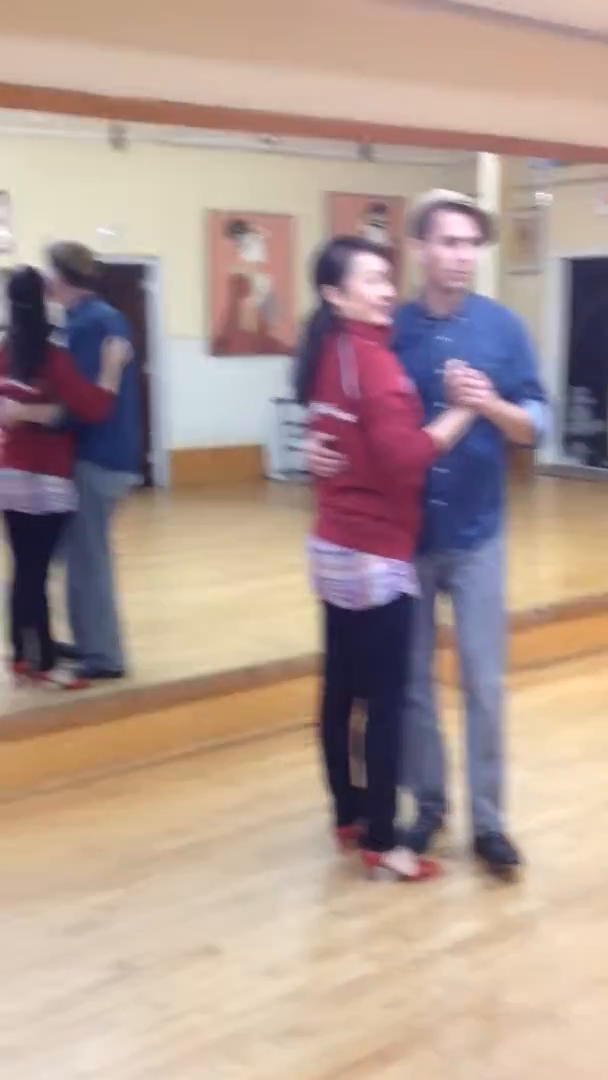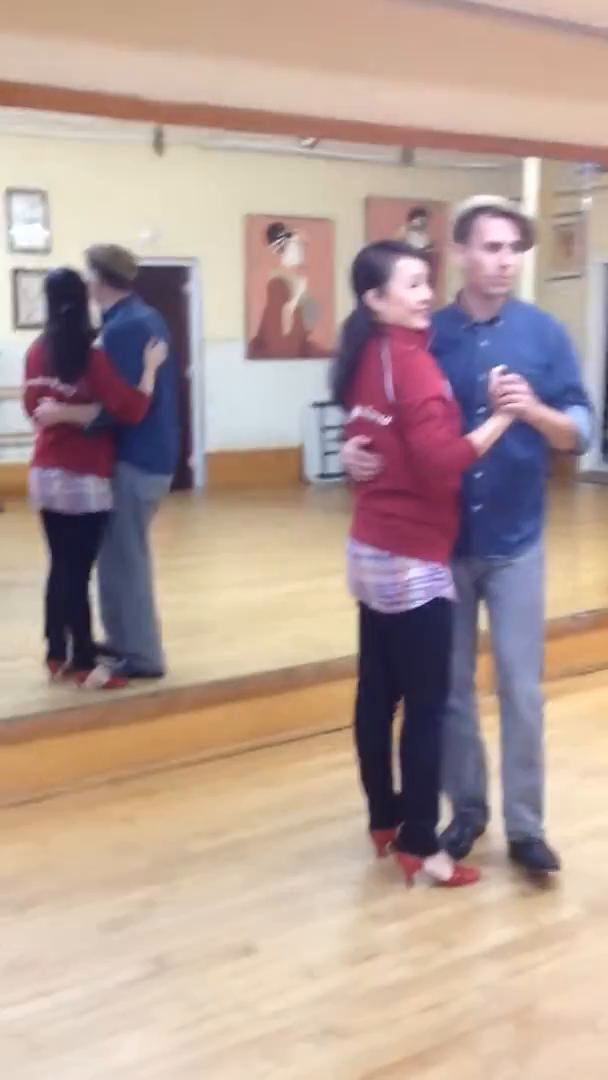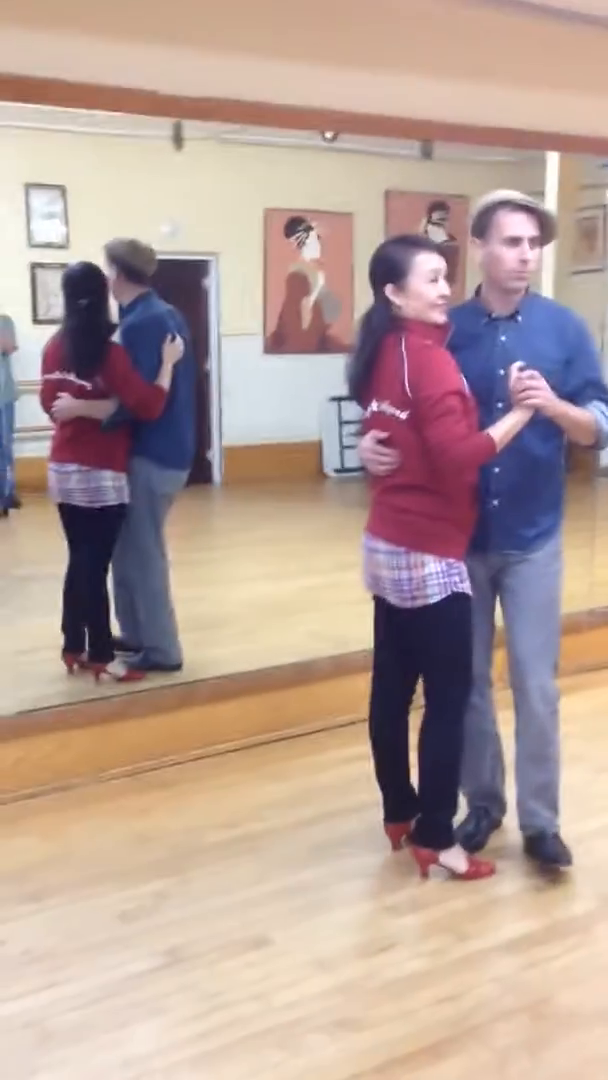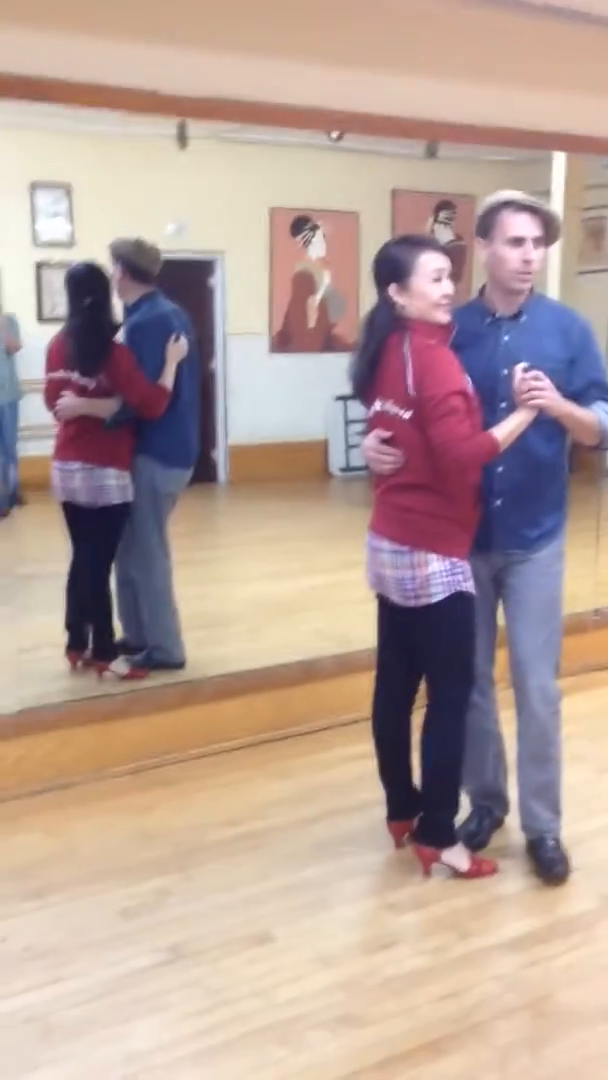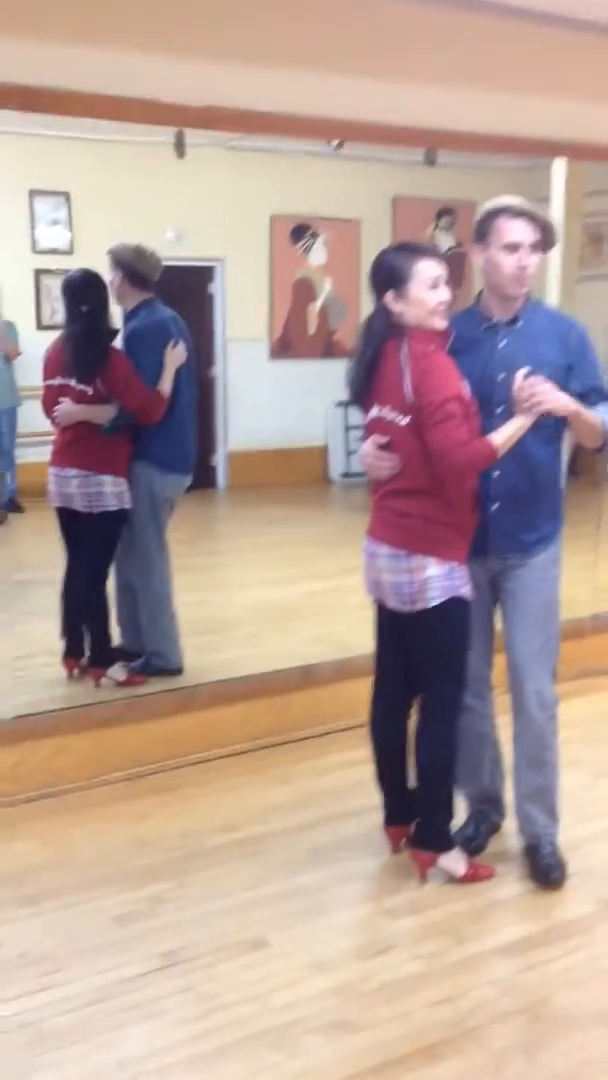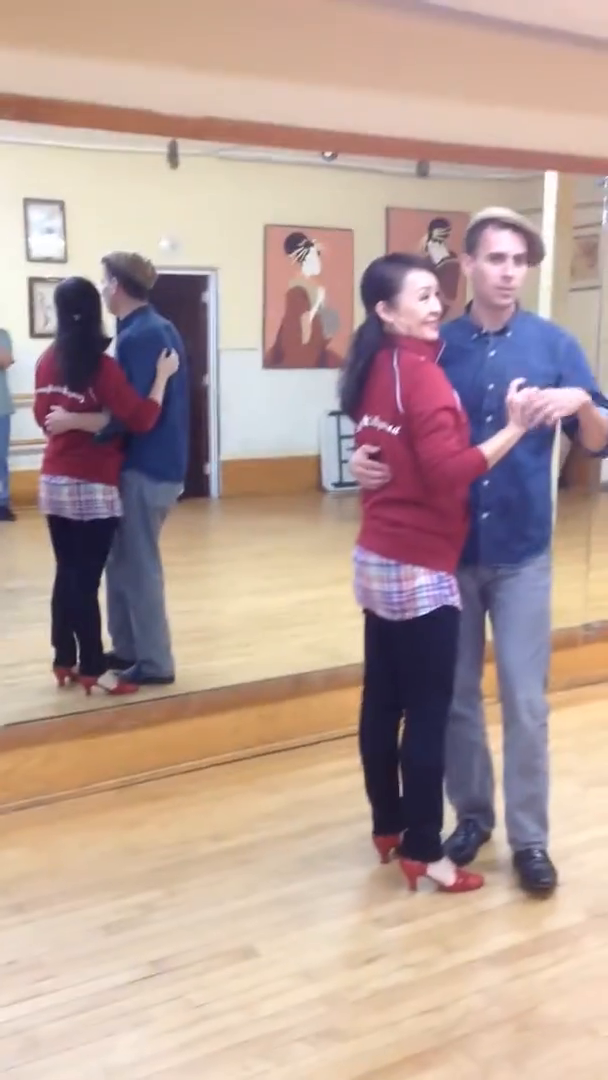
dt=0.1s
person 1, frame 1
left shoulder: (501, 327)
right shoulder: (386, 330)
left elbow: (535, 425)
left wrist: (490, 405)
right wrist: (321, 446)
left hip: (475, 536)
left knee: (483, 681)
right knee: (410, 679)
left ankle: (489, 820)
right ankle: (428, 803)
person 1, frame 2
left shoulder: (543, 333)
right shoulder: (427, 336)
left elbow: (580, 432)
left wrist: (534, 411)
right wrist: (358, 448)
left hip: (515, 542)
left knee: (520, 688)
right knee: (448, 686)
left ankle: (526, 826)
right ankle: (466, 809)
person 1, frame 3
right shoulder: (446, 330)
right wrist: (375, 442)
left hip: (533, 537)
left knee: (535, 684)
right knee: (465, 680)
left ankle: (540, 821)
right ankle: (482, 802)
person 1, frame 4
right shoulder: (447, 330)
right wrist: (378, 442)
left hip: (535, 538)
left knee: (536, 685)
right knee: (468, 680)
left ankle: (542, 824)
right ankle: (485, 801)
person 1, frame 5
right shoulder: (443, 337)
right wrist: (375, 449)
left hip: (532, 543)
left knee: (534, 690)
right knee: (465, 685)
left ankle: (540, 829)
right ankle: (482, 806)
person 1, frame 6
right shoulder: (435, 346)
right wrist: (366, 458)
left hip: (523, 554)
left knee: (525, 701)
right knee: (455, 696)
left ankle: (530, 838)
right ankle: (472, 815)
person 2, frame 1
left shoulder: (325, 354)
right shoulder: (371, 358)
right elbow: (403, 457)
right wrist: (461, 412)
left hip: (334, 546)
right hip: (374, 554)
left knee: (341, 687)
right knee: (386, 697)
left ankle: (349, 816)
right ankle: (381, 839)
person 2, frame 2
left shoulder: (364, 358)
right shoulder: (410, 361)
right elbow: (441, 460)
right wrist: (502, 416)
left hip: (371, 549)
right hip: (412, 558)
left knee: (378, 691)
right knee: (427, 701)
left ankle: (384, 819)
right ankle: (418, 843)
person 2, frame 3
left shoulder: (382, 353)
right shoulder: (428, 357)
right elbow: (458, 456)
right wrist: (520, 412)
left hip: (387, 543)
right hip: (429, 553)
left knee: (392, 685)
right knee: (449, 696)
left ankle: (398, 813)
right ankle: (434, 837)
person 2, frame 4
left shoulder: (385, 353)
right shoulder: (432, 356)
right elbow: (461, 454)
right wrist: (524, 413)
left hip: (390, 544)
right hip: (432, 553)
left knee: (396, 683)
right knee: (450, 694)
left ankle: (401, 810)
right ankle: (436, 835)
person 2, frame 5
left shoulder: (383, 358)
right shoulder: (429, 363)
right elbow: (458, 460)
right wrist: (522, 417)
left hip: (388, 548)
right hip: (429, 557)
left knee: (393, 689)
right knee: (443, 699)
left ankle: (398, 815)
right ankle: (433, 840)
person 2, frame 6
left shoulder: (373, 367)
right shoulder: (419, 372)
right elbow: (448, 469)
right wrist: (515, 428)
left hip: (377, 557)
right hip: (418, 566)
left knee: (384, 698)
right knee: (430, 709)
left ankle: (387, 825)
right ankle: (422, 849)
person 3, frame 1
left shoulder: (85, 326)
right shoulder: (107, 317)
left hip: (97, 456)
right hip: (112, 450)
left knee: (88, 556)
right knee: (85, 551)
left ankle: (105, 654)
right ankle: (89, 640)
person 3, frame 2
left shoulder: (122, 327)
right shoulder: (145, 318)
left wrist: (62, 413)
right wrist: (73, 408)
left hip: (136, 458)
right hip: (151, 452)
left knee: (126, 557)
right knee: (119, 552)
left ankle: (143, 655)
right ankle: (123, 637)
person 3, frame 3
left shoulder: (140, 323)
right shoulder: (163, 314)
left wrist: (79, 408)
right wrist: (87, 402)
left hip: (152, 453)
right hip: (167, 447)
left knee: (142, 552)
right knee: (132, 546)
left ankle: (161, 649)
right ankle: (137, 633)
person 3, frame 4
left shoulder: (145, 322)
right shoulder: (168, 312)
left wrist: (83, 406)
right wrist: (93, 402)
left hip: (155, 451)
right hip: (170, 445)
left knee: (146, 550)
right knee: (136, 545)
left ankle: (164, 648)
right ankle: (139, 634)
person 3, frame 5
left shoulder: (144, 328)
right shoulder: (165, 319)
left wrist: (81, 413)
right wrist: (89, 407)
left hip: (154, 457)
right hip: (167, 451)
left knee: (144, 556)
right knee: (134, 551)
left ankle: (162, 654)
right ankle: (136, 641)
person 3, frame 6
left shoulder: (137, 337)
right shoulder: (159, 328)
left wrist: (72, 420)
right wrist: (83, 415)
left hip: (146, 465)
right hip: (159, 460)
left knee: (137, 565)
right knee: (124, 560)
left ankle: (154, 662)
right ankle: (128, 649)
person 4, frame 1
right shoulder: (51, 357)
right elbow: (93, 409)
right wrist: (112, 368)
right hip: (45, 479)
right knee: (36, 571)
right ankle: (43, 662)
person 4, frame 2
left shoulder: (38, 352)
right shoulder: (90, 358)
right elbow: (132, 410)
right wrist: (151, 368)
left hip: (46, 475)
right hip: (83, 480)
left knee: (61, 567)
right knee: (77, 572)
left ankle: (57, 653)
right ankle: (83, 663)
person 4, frame 3
left shoulder: (54, 347)
right shoulder: (108, 353)
right elbow: (149, 406)
right wrist: (169, 362)
left hip: (62, 470)
right hip: (101, 475)
left knee: (79, 561)
right knee: (96, 565)
left ankle: (74, 646)
right ankle: (99, 654)
person 4, frame 4
left shoulder: (58, 346)
right shoulder: (111, 352)
right elbow: (152, 405)
right wrist: (172, 361)
left hip: (66, 468)
right hip: (105, 473)
left knee: (82, 560)
right knee: (99, 565)
left ankle: (76, 644)
right ankle: (103, 653)
person 4, frame 5
left shoulder: (56, 352)
right shoulder: (109, 358)
right elbow: (149, 411)
right wrist: (170, 367)
left hip: (62, 475)
right hip: (102, 480)
left knee: (77, 566)
right knee: (95, 572)
left ankle: (73, 651)
right ankle: (100, 659)
person 4, frame 6
left shoulder: (48, 360)
right shoulder: (101, 366)
right elbow: (141, 420)
right wrist: (163, 376)
left hip: (53, 482)
right hip: (93, 488)
left knee: (67, 574)
right knee: (86, 580)
left ankle: (64, 659)
right ankle: (91, 667)
